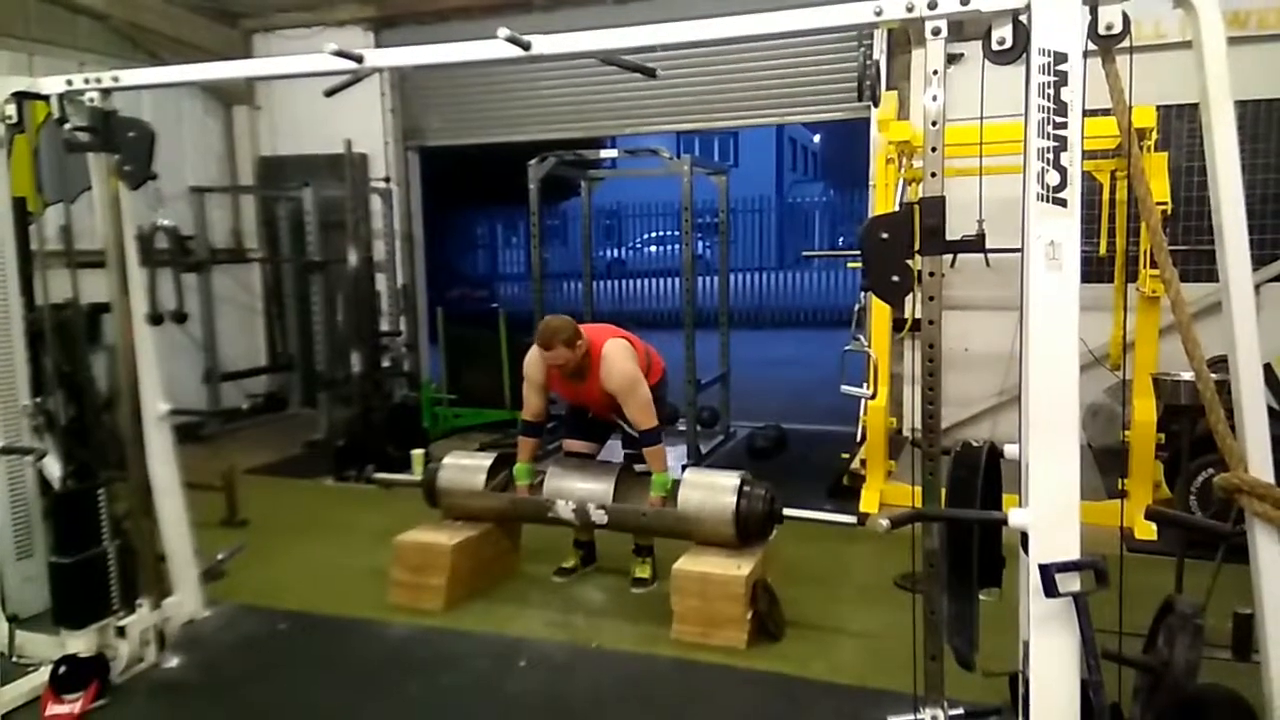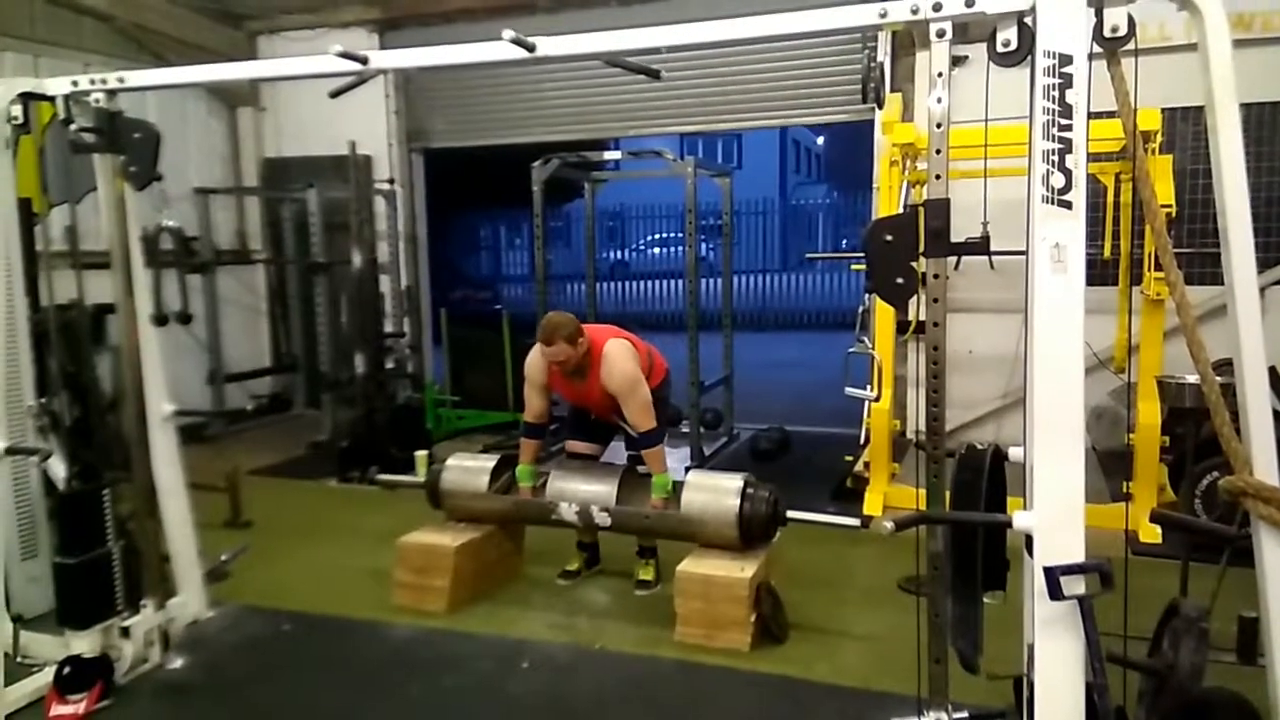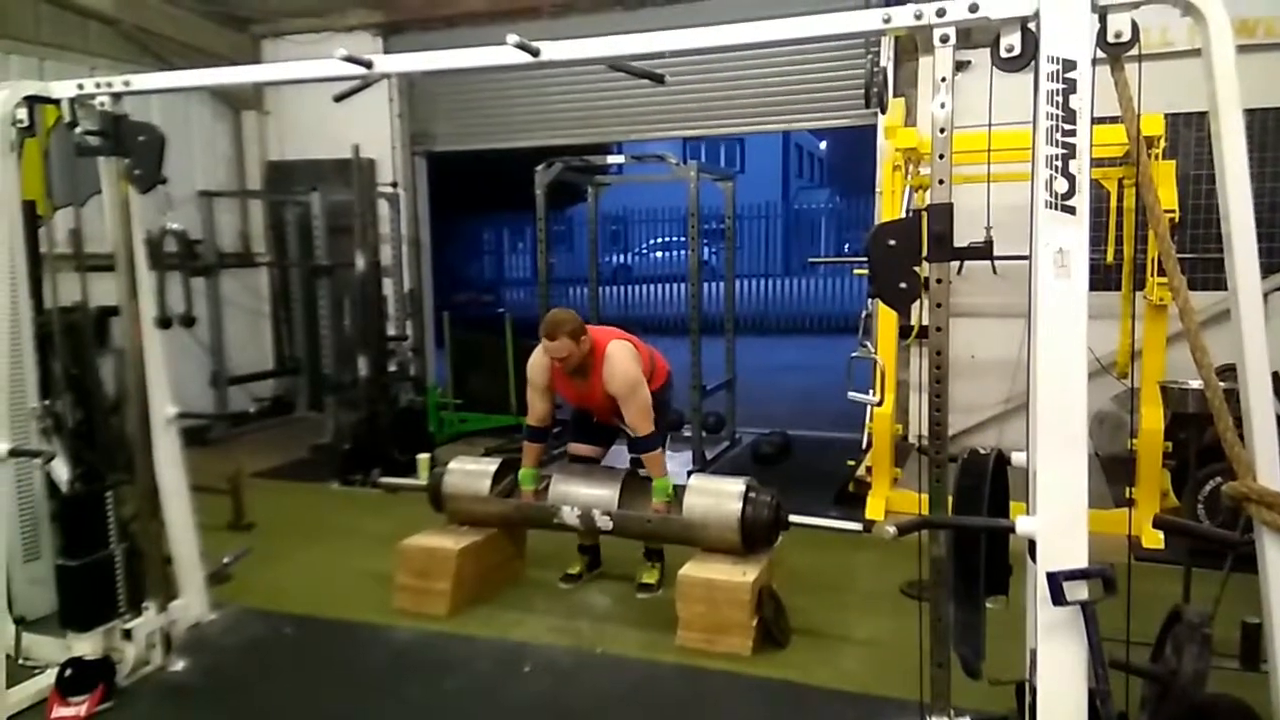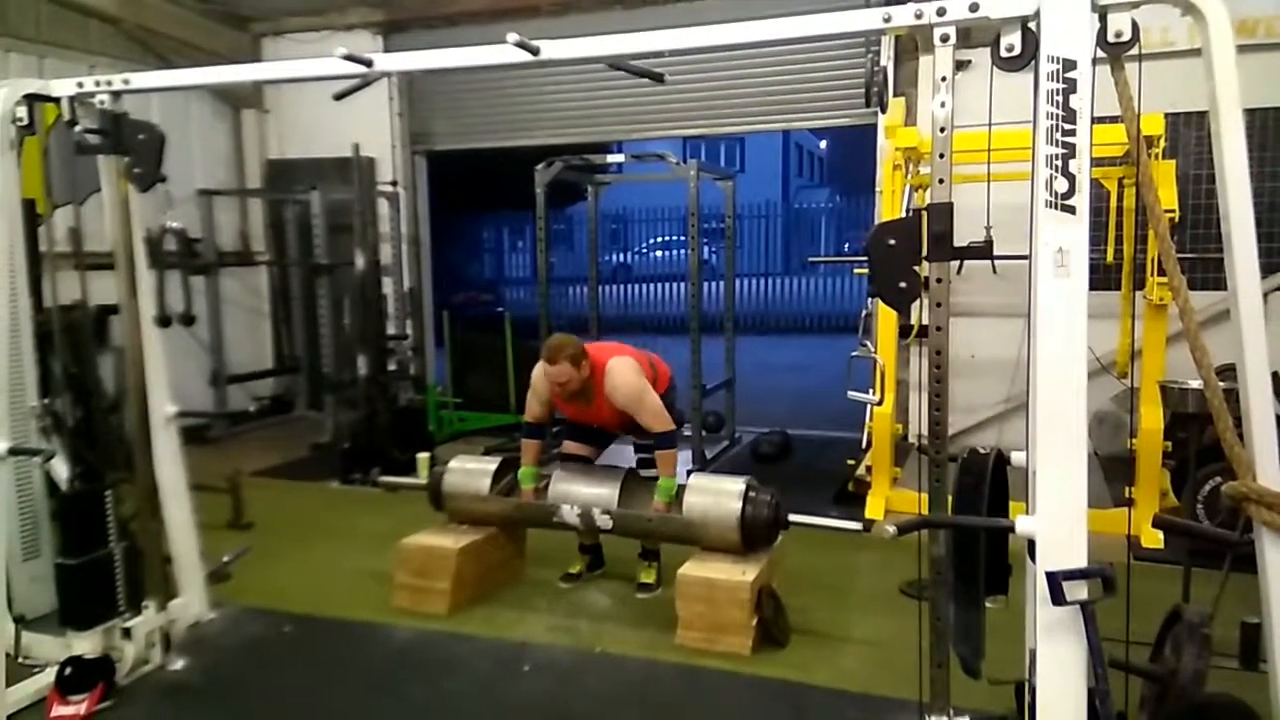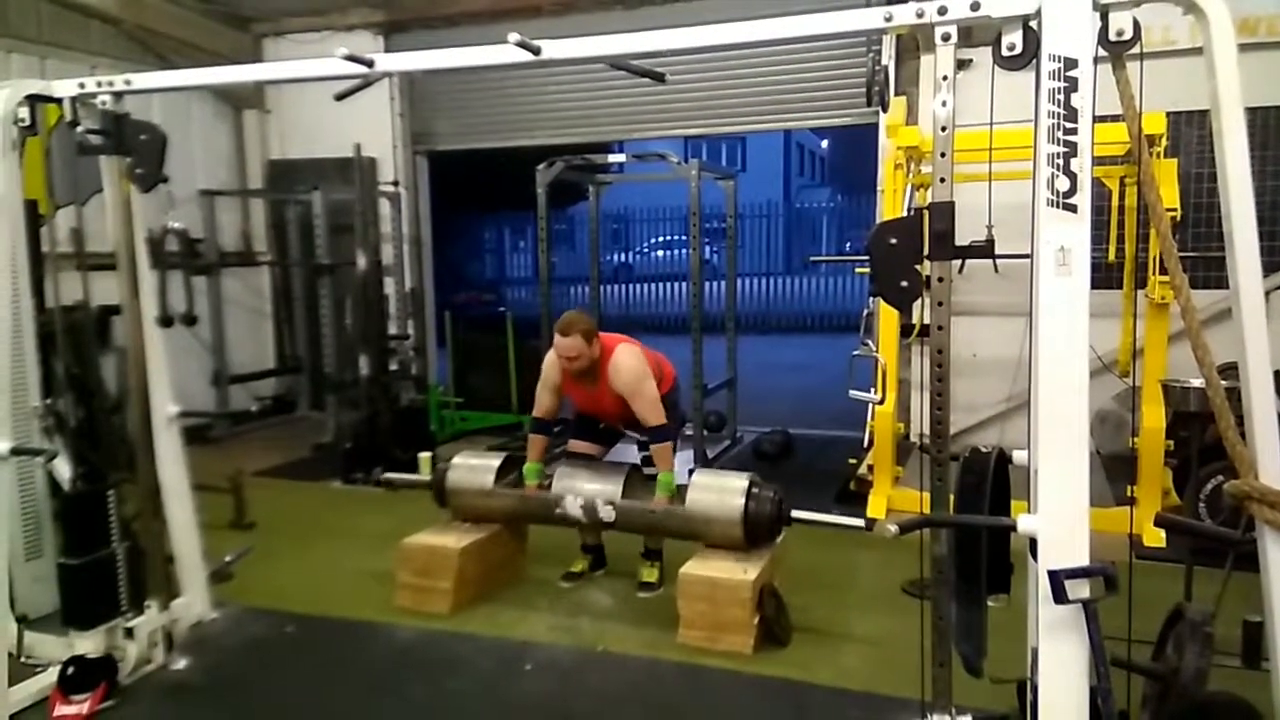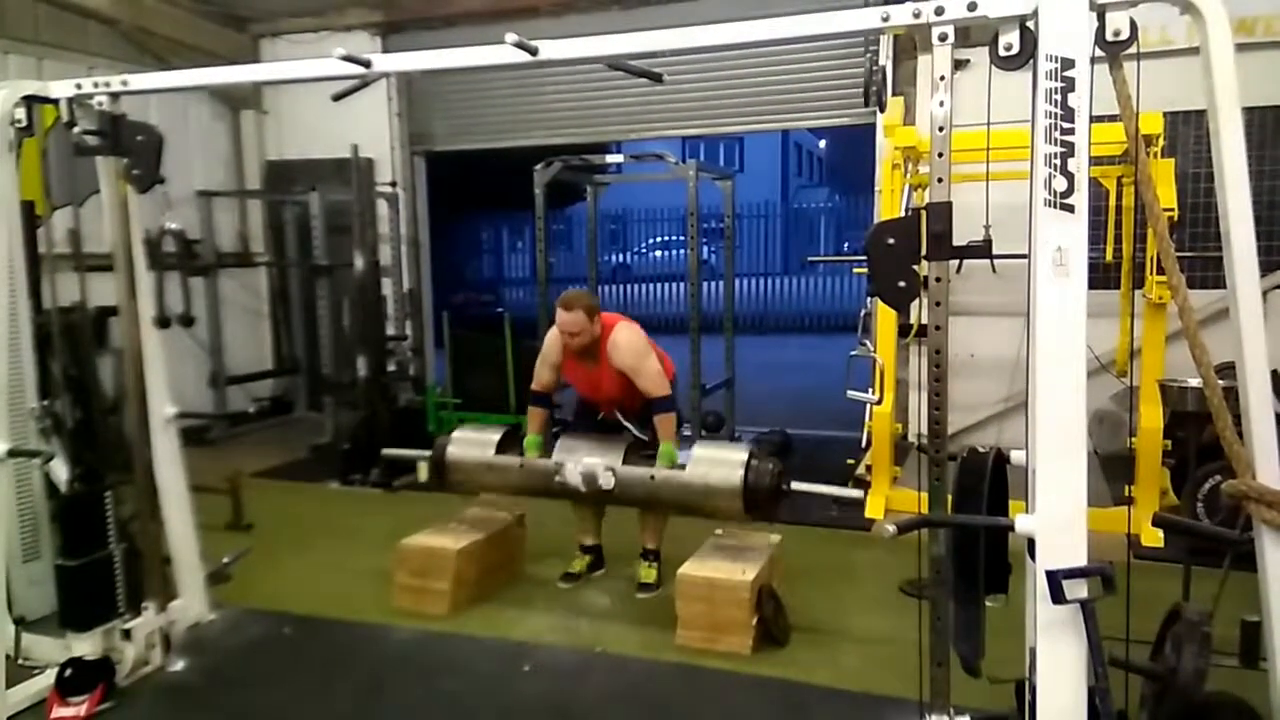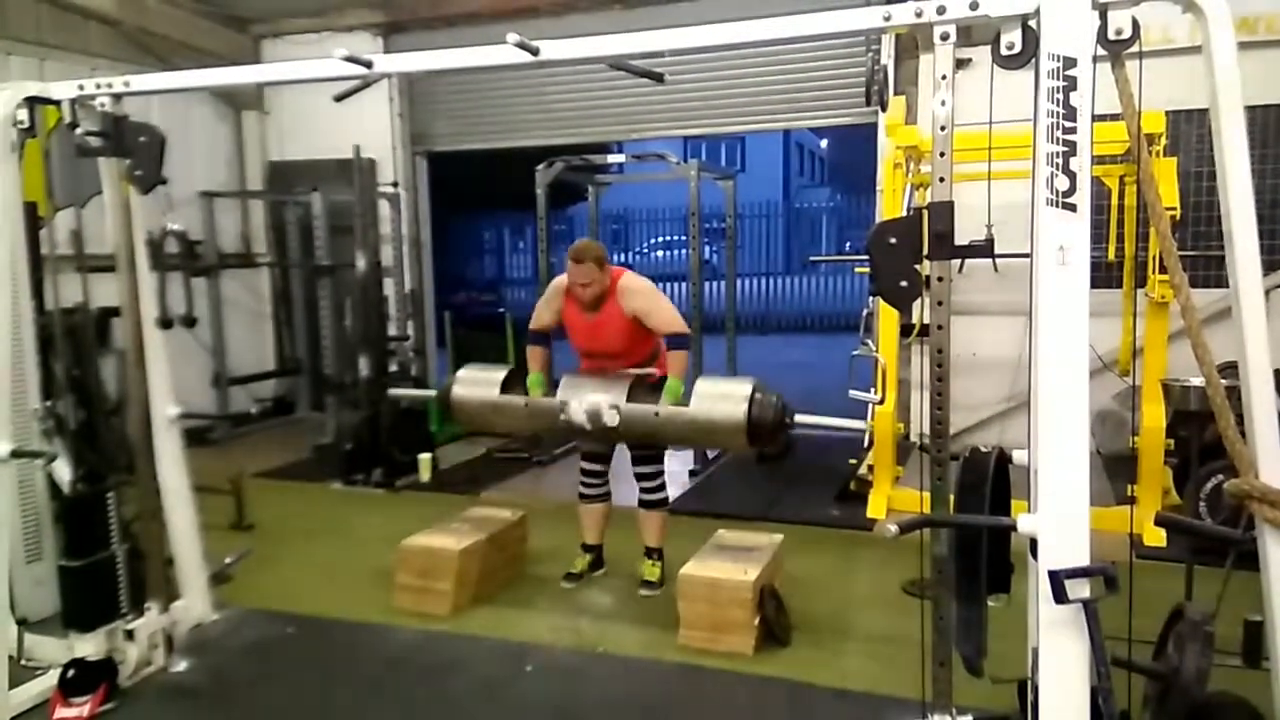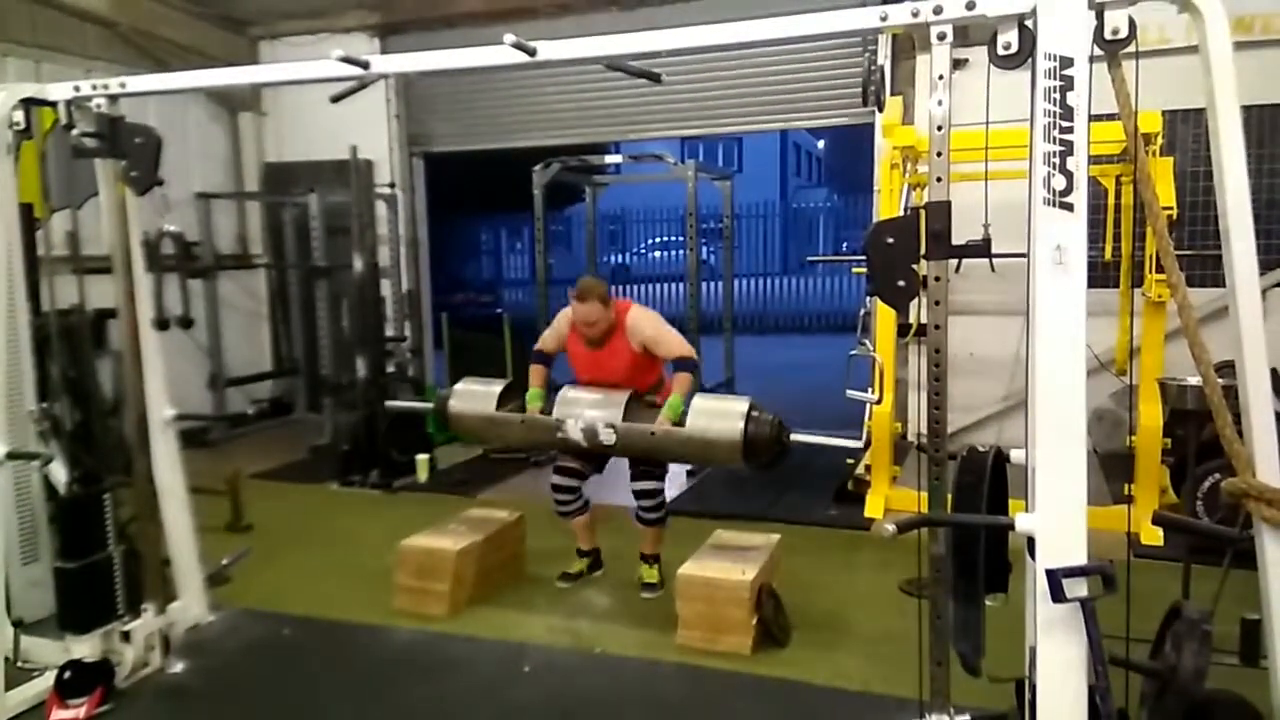
dt=0.3s
person 1, frame 1
left shoulder: (616, 362)
right shoulder: (536, 360)
left elbow: (647, 427)
right elbow: (532, 417)
left wrist: (659, 485)
right wrist: (522, 476)
left hip: (644, 386)
right hip: (587, 399)
left knee: (639, 473)
left ankle: (644, 555)
right ankle: (583, 550)
person 1, frame 2
left shoulder: (616, 361)
right shoulder: (537, 360)
left elbow: (646, 428)
right elbow: (534, 419)
left wrist: (660, 487)
right wrist: (525, 478)
left hip: (647, 388)
right hip: (589, 400)
left knee: (641, 474)
left ankle: (648, 557)
right ankle: (587, 551)
person 1, frame 3
left shoulder: (618, 362)
right shoulder: (540, 362)
left elbow: (644, 431)
right elbow: (537, 422)
left wrist: (661, 491)
right wrist: (528, 481)
left hip: (649, 390)
right hip: (592, 403)
left knee: (643, 477)
left ankle: (653, 558)
right ankle: (589, 554)
person 1, frame 4
left shoulder: (620, 377)
right shoulder: (544, 375)
left elbow: (665, 431)
right elbow: (534, 421)
left wrist: (665, 490)
right wrist: (527, 477)
left hip: (653, 395)
left knee: (649, 475)
right knee: (572, 464)
left ankle: (650, 559)
right ankle: (590, 553)
person 1, frame 5
left shoulder: (624, 364)
right shoulder: (554, 363)
left elbow: (657, 425)
right elbow: (542, 416)
left wrist: (665, 485)
right wrist: (532, 474)
left hip: (657, 396)
right hip: (597, 409)
left knee: (652, 480)
left ankle: (652, 559)
right ankle: (591, 554)
person 1, frame 6
left shoulder: (624, 341)
right shoulder: (555, 342)
left elbow: (661, 397)
right elbow: (540, 391)
left wrist: (667, 455)
right wrist: (532, 446)
left hip: (650, 395)
right hip: (596, 400)
left ankle: (650, 560)
right ankle: (590, 554)
person 1, frame 7
left shoulder: (632, 289)
right shoulder: (559, 290)
left elbow: (679, 334)
right elbow: (537, 332)
left wrist: (672, 393)
right wrist: (536, 383)
left knee: (648, 472)
right knee: (591, 470)
left ankle: (653, 559)
right ankle: (591, 555)
person 1, frame 8
left shoulder: (638, 321)
right shoulder: (566, 321)
left elbow: (686, 359)
right elbow: (542, 352)
left wrist: (672, 409)
right wrist: (535, 396)
left knee: (647, 488)
right knee: (563, 481)
left ankle: (650, 562)
right ankle: (588, 556)
